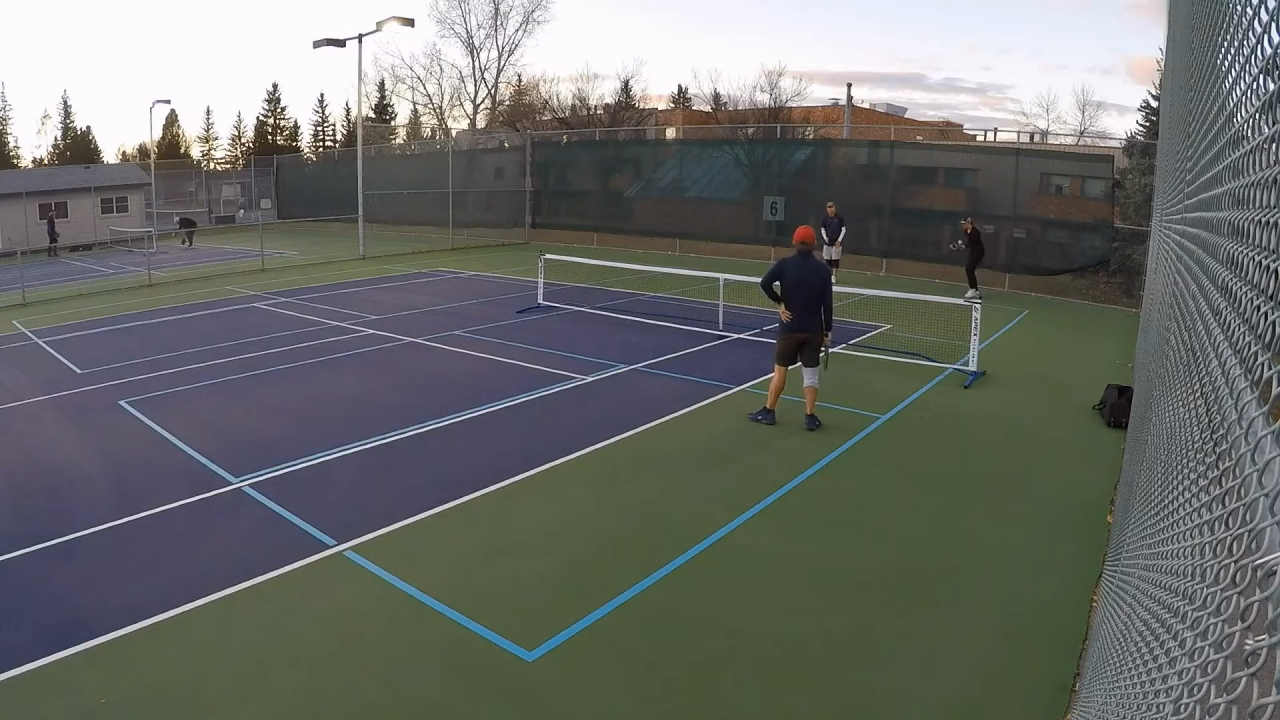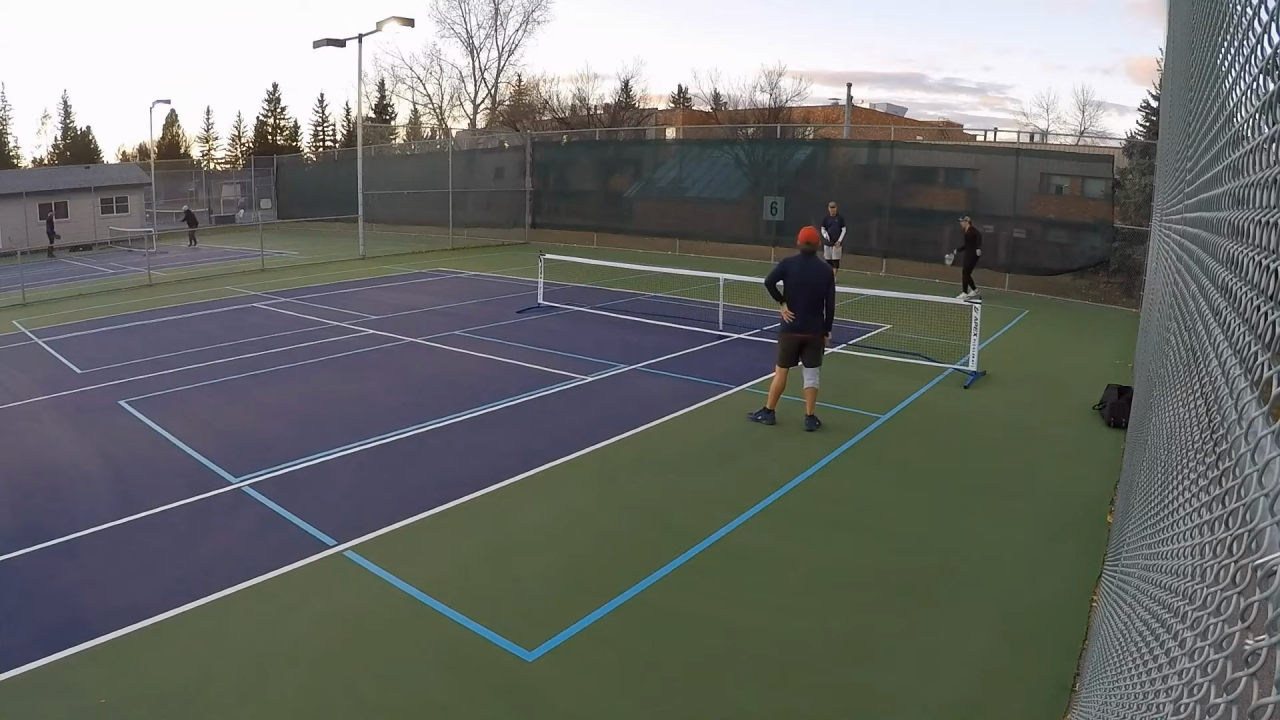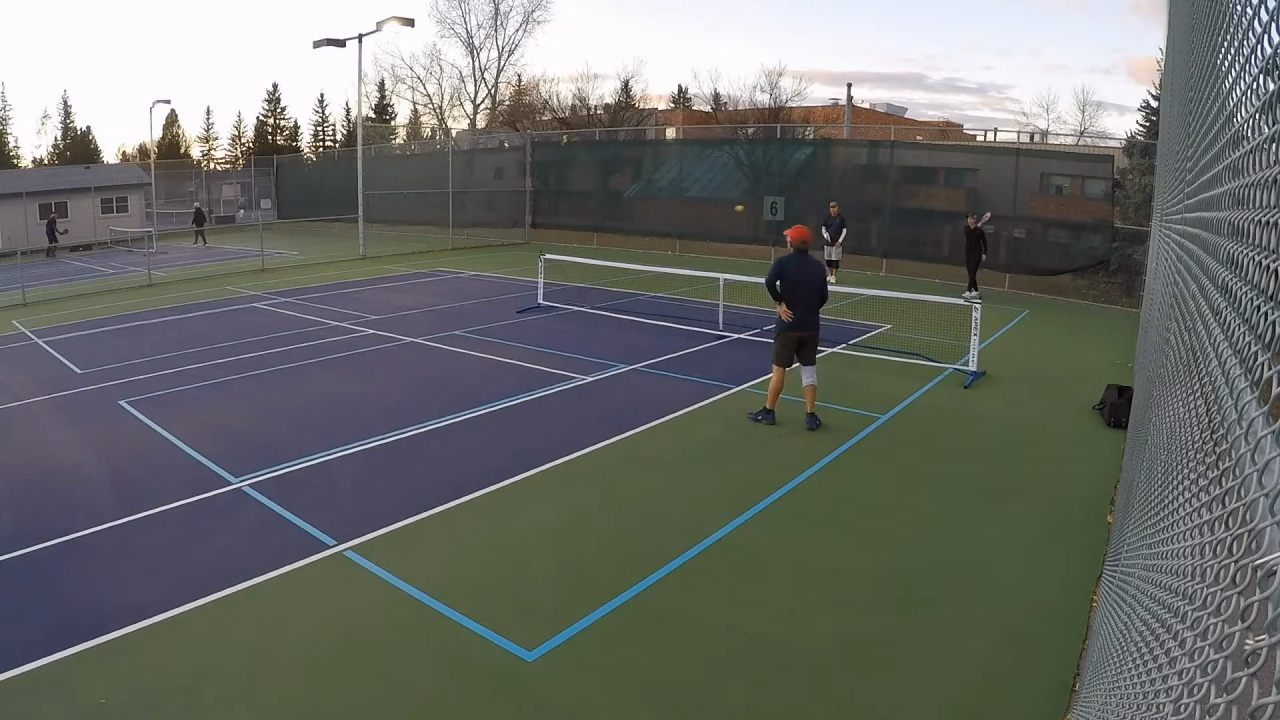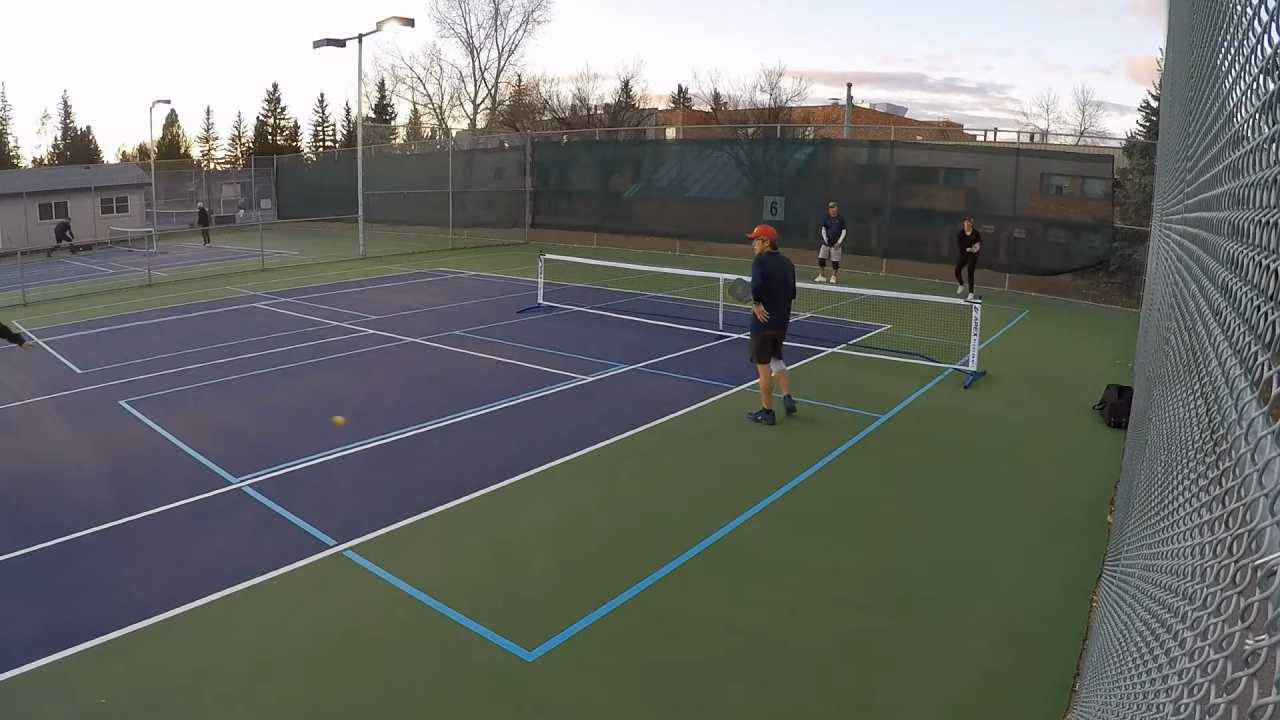
dt=0.5s
person 1, frame 1
left shoulder: (784, 264)
right shoulder: (822, 269)
left elbow: (765, 283)
right elbow: (827, 303)
left wrist: (779, 302)
right wrist: (828, 330)
left hip: (789, 328)
right hip: (813, 330)
left knee: (780, 371)
right knee: (811, 373)
left ankle: (768, 412)
right ankle: (810, 417)
person 1, frame 2
left shoulder: (788, 264)
right shoulder: (826, 270)
left elbow: (769, 281)
right elbow: (830, 304)
left wrist: (782, 302)
right wrist: (827, 330)
left hip: (790, 328)
right hip: (814, 330)
left knee: (781, 371)
right knee: (811, 374)
left ankle: (768, 412)
right ankle: (810, 417)
person 1, frame 3
left shoulder: (783, 262)
right shoulder: (818, 266)
left elbow: (770, 282)
right elbow: (823, 297)
left wrist: (780, 303)
left hip: (788, 326)
right hip: (811, 327)
left knee: (779, 370)
right knee: (809, 371)
left ankle: (768, 412)
right ankle: (811, 415)
person 1, frame 4
left shoulder: (760, 261)
right shoulder: (788, 263)
left elbow: (756, 285)
right elbow: (792, 294)
left wrist: (757, 303)
left hip: (763, 323)
right hip: (782, 323)
left knee: (763, 367)
right knee: (777, 360)
left ankle: (767, 412)
right ankle: (787, 397)
